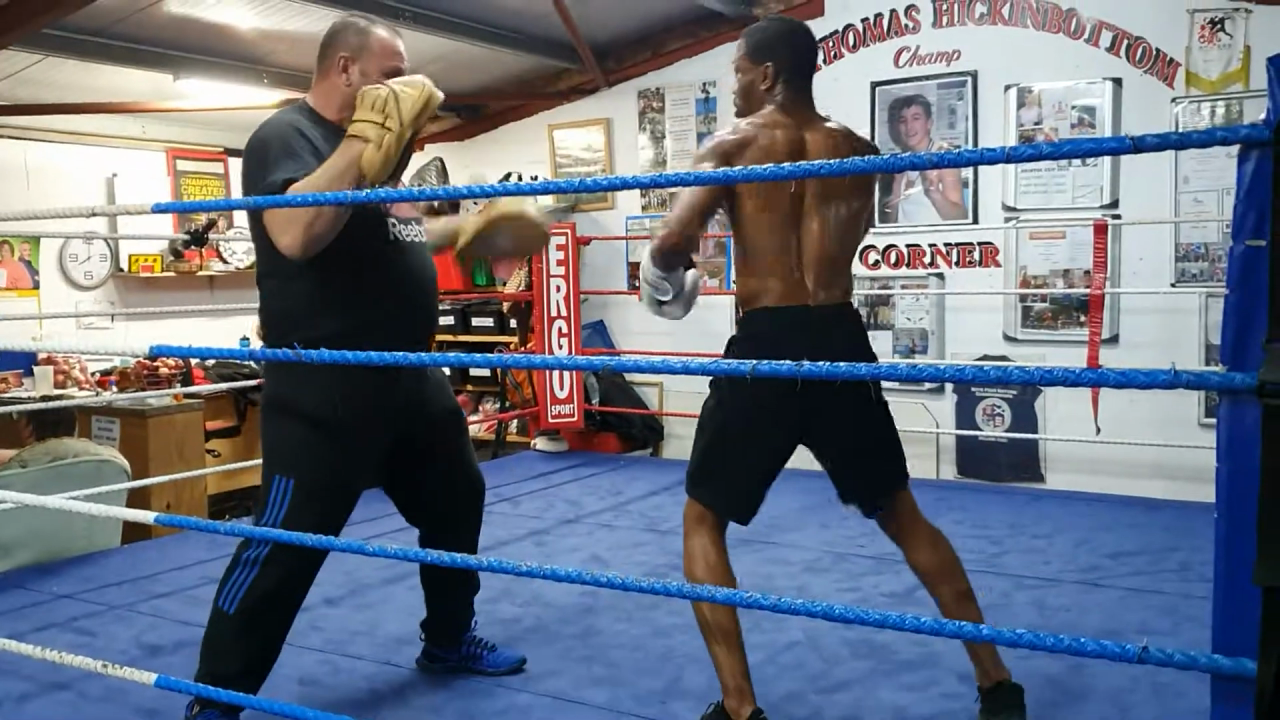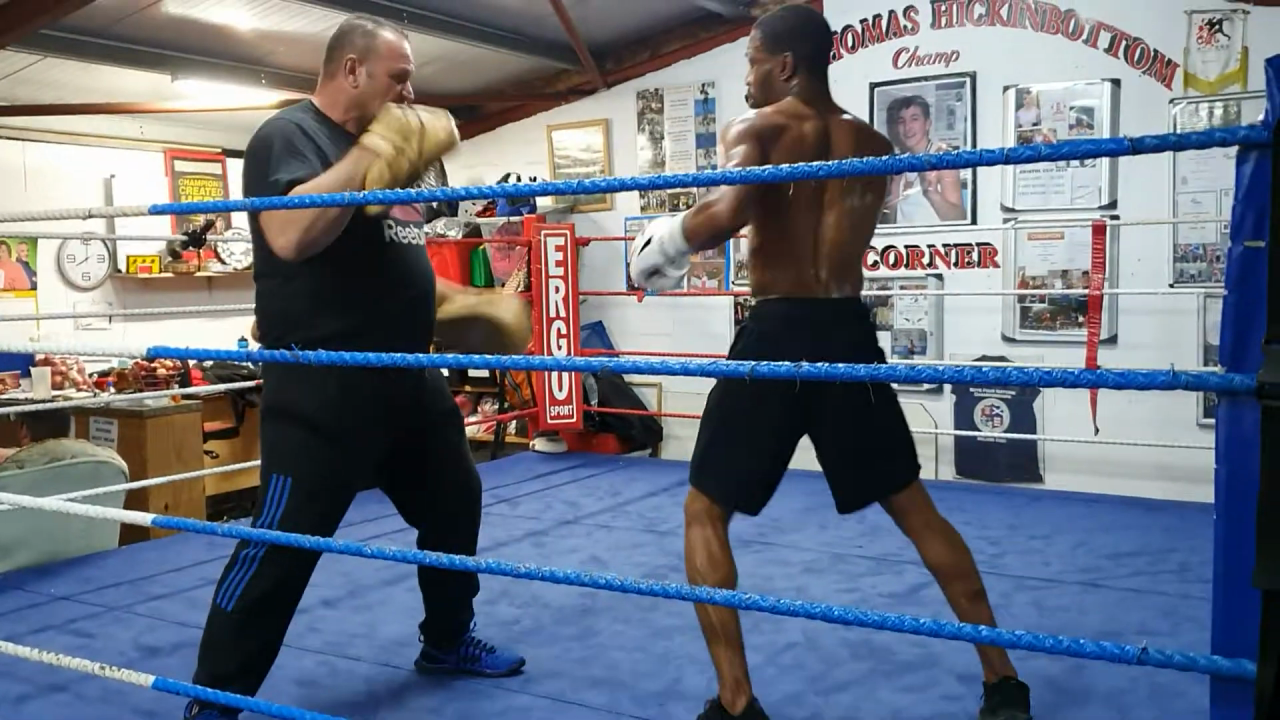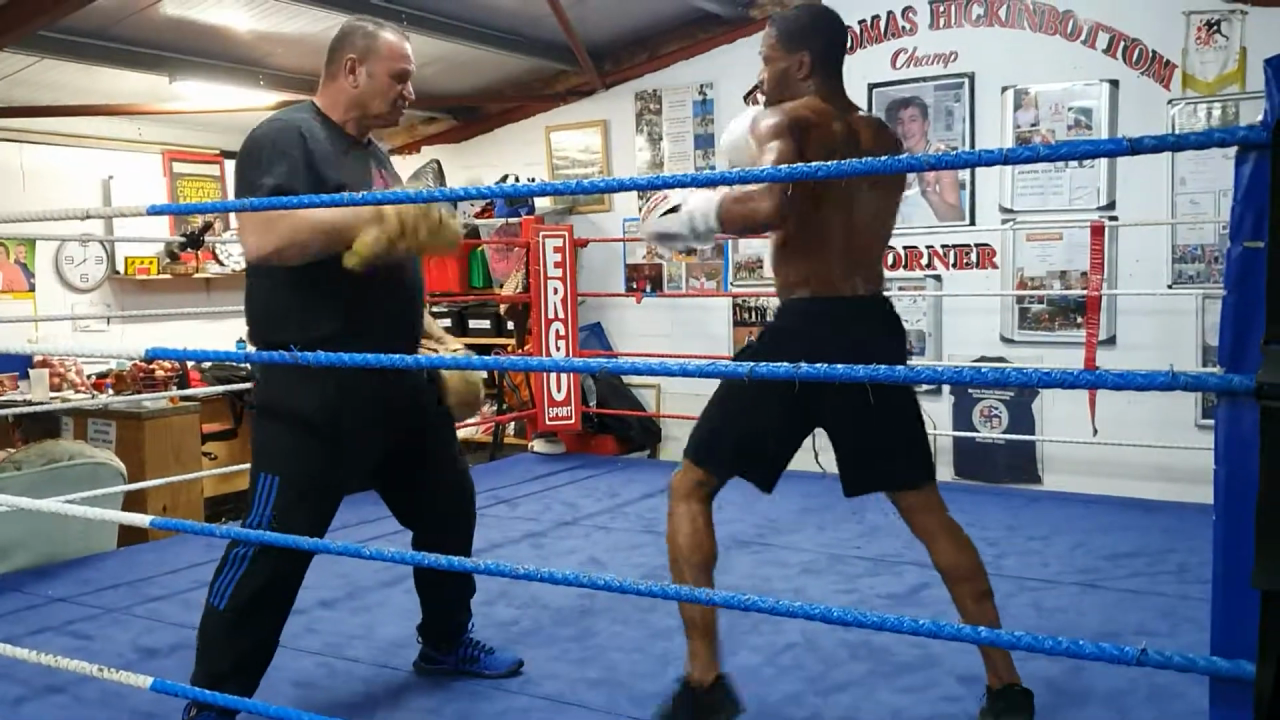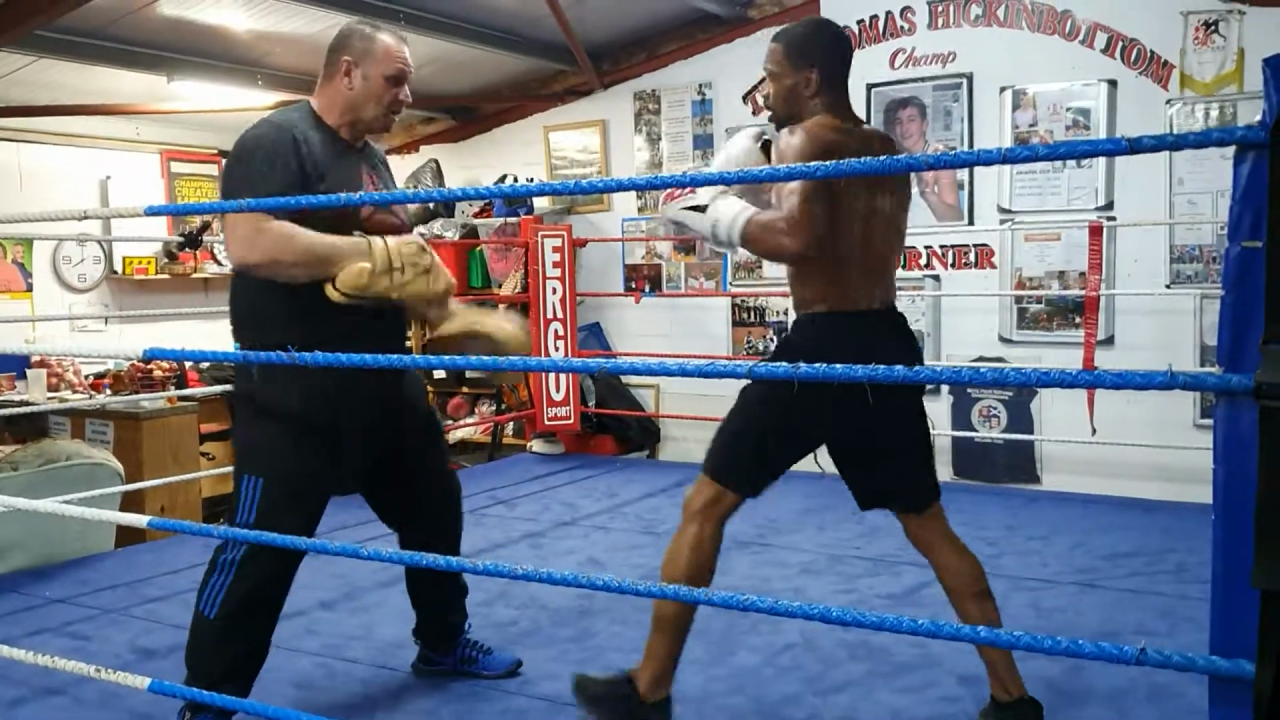
dt=0.1s
person 1, frame 1
left shoulder: (735, 142)
right shoulder: (858, 153)
left elbow: (678, 233)
left wrist: (663, 277)
left hip: (766, 346)
right hip: (839, 342)
left knee: (701, 523)
right knee: (903, 520)
person 1, frame 2
left shoulder: (762, 126)
right shoulder: (873, 146)
left elbow: (725, 215)
left wrist: (662, 243)
left hip: (778, 337)
right hip: (850, 335)
left knee: (703, 515)
right knee: (915, 511)
person 1, frame 3
left shoulder: (787, 121)
right shoulder: (883, 139)
left elbow: (762, 209)
left wrist: (687, 212)
left hip: (806, 333)
right hip: (875, 331)
left knee: (691, 489)
right knee: (927, 512)
person 1, frame 4
left shoulder: (807, 138)
right shoulder: (887, 150)
left elbow: (797, 241)
left wrist: (719, 213)
right wrist: (773, 190)
left hip: (823, 346)
right hip: (885, 344)
left knee: (704, 507)
right knee: (930, 527)
person 2, frame 1
left shoulder: (375, 141)
right shoulder: (286, 136)
right elbow: (298, 235)
left wrist: (473, 228)
right wrist: (367, 143)
left hip: (407, 375)
right hip: (325, 384)
left knee: (456, 502)
right knee: (288, 541)
left ankle: (448, 639)
person 2, frame 2
left shoulder: (376, 141)
right shoulder: (289, 135)
right elbow: (292, 237)
left wrist: (455, 303)
right wrist: (377, 156)
left hip: (406, 376)
right hip: (323, 385)
left knee: (454, 503)
right knee: (284, 541)
left ankle: (447, 640)
person 2, frame 3
left shoulder: (374, 154)
right shoulder: (287, 136)
right elbow: (264, 239)
left wrist: (428, 336)
right wrist: (382, 218)
left hip: (398, 376)
right hip: (312, 385)
left knee: (448, 505)
right knee: (275, 542)
left ankle: (447, 641)
person 2, frame 4
left shoulder: (371, 157)
right shoulder: (278, 139)
right elbow: (249, 245)
left wrist: (453, 318)
right wrist: (372, 256)
left hip: (381, 380)
right hip: (296, 388)
left knee: (434, 508)
right knee: (263, 545)
left ankle: (443, 642)
